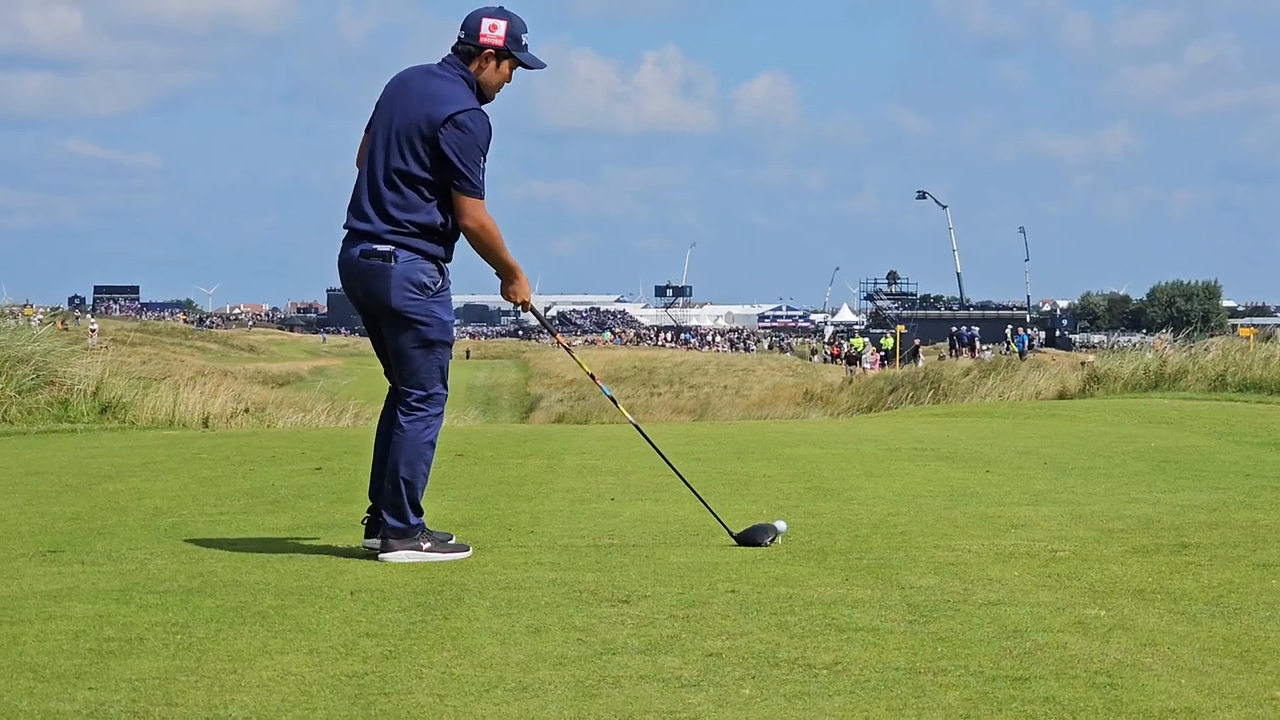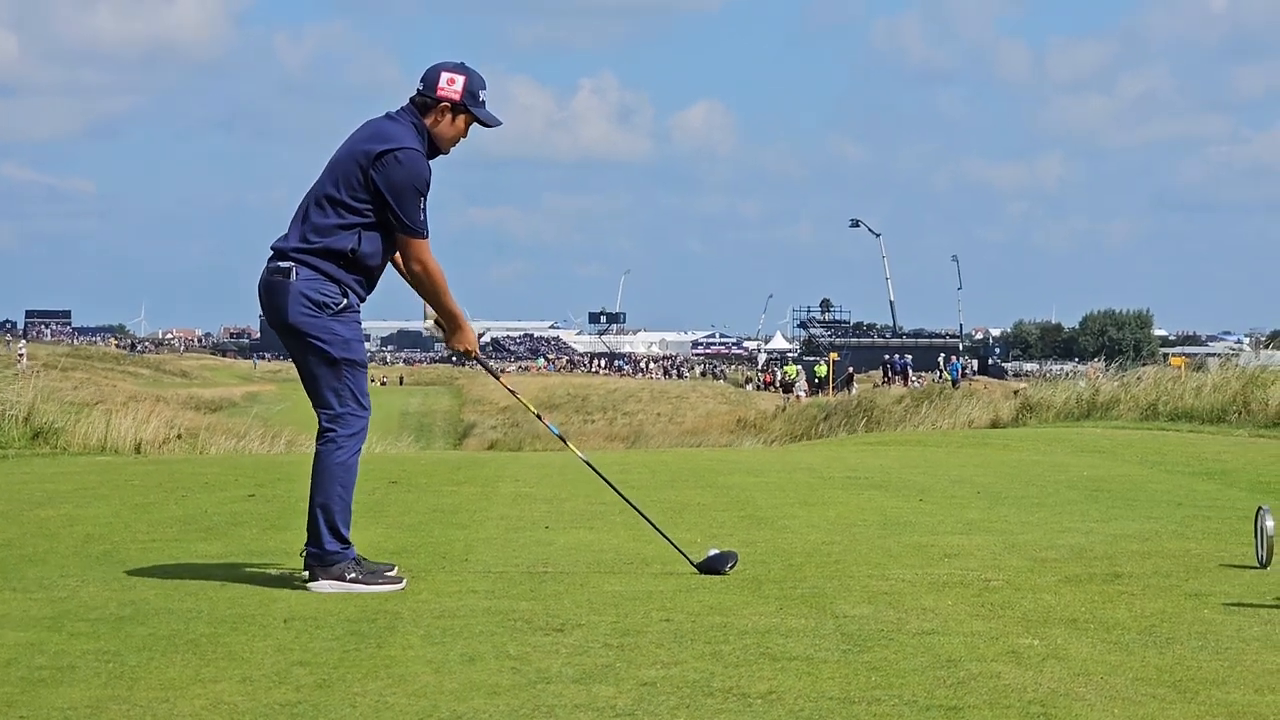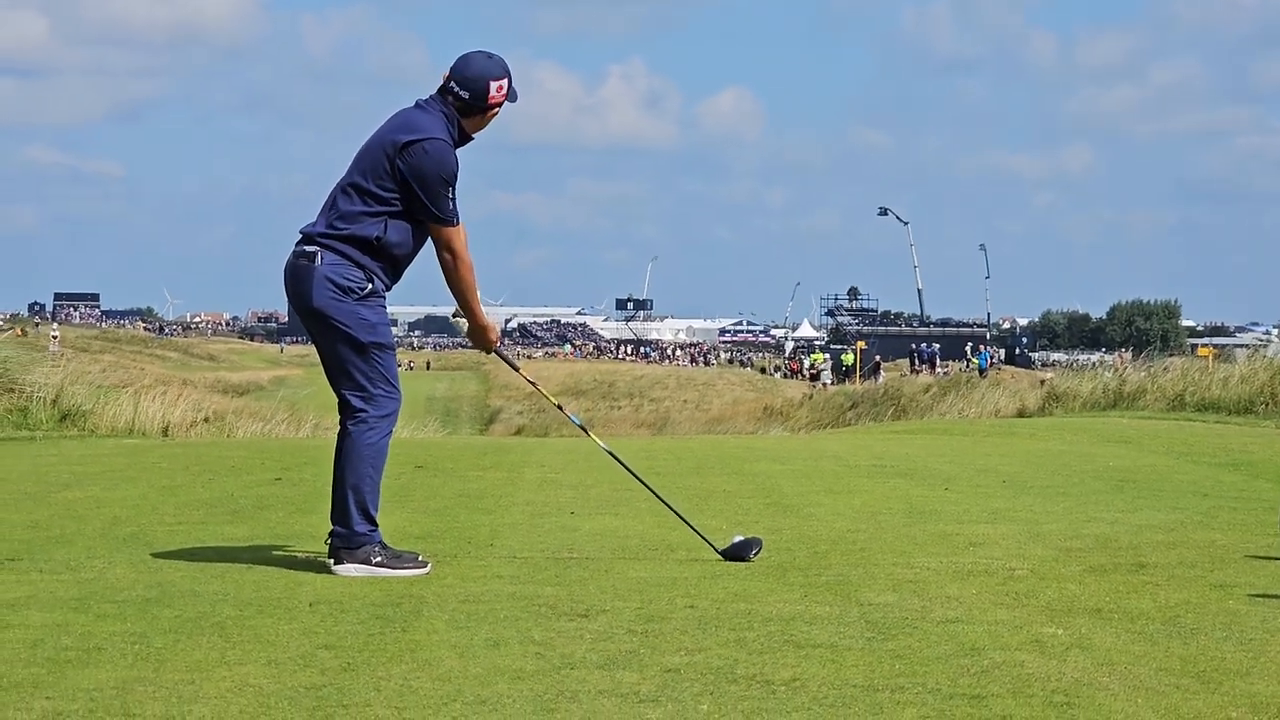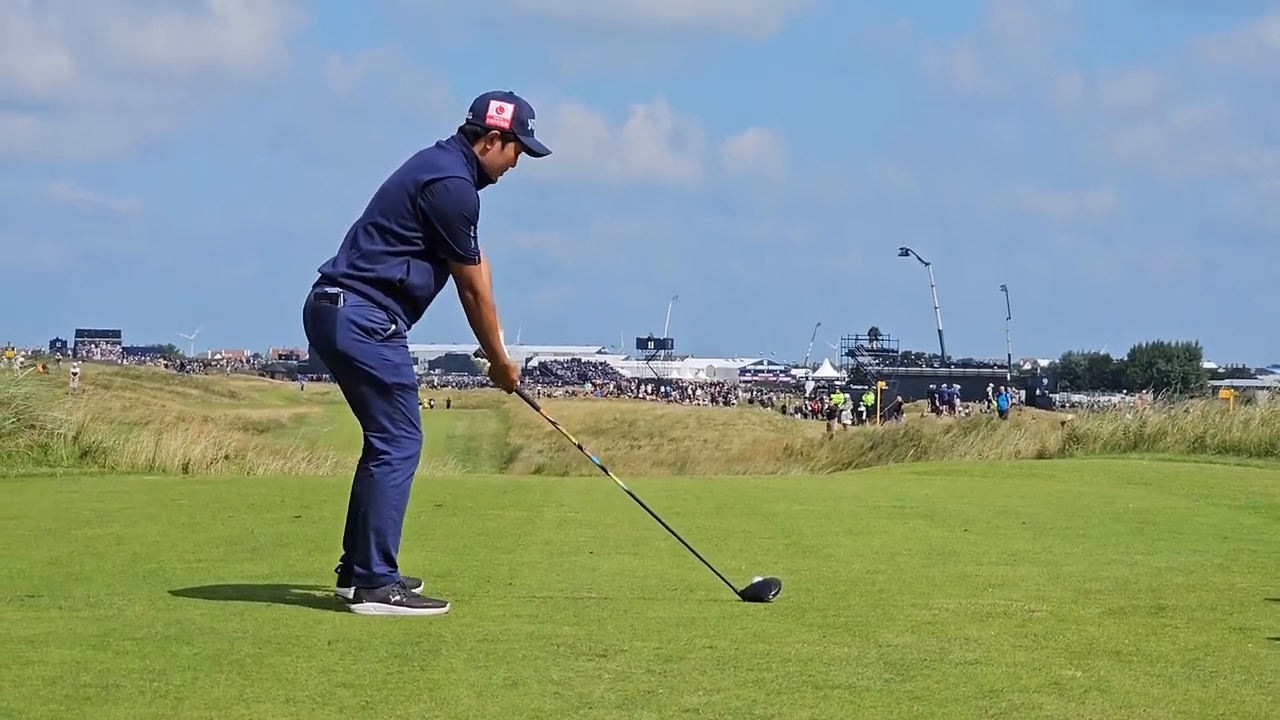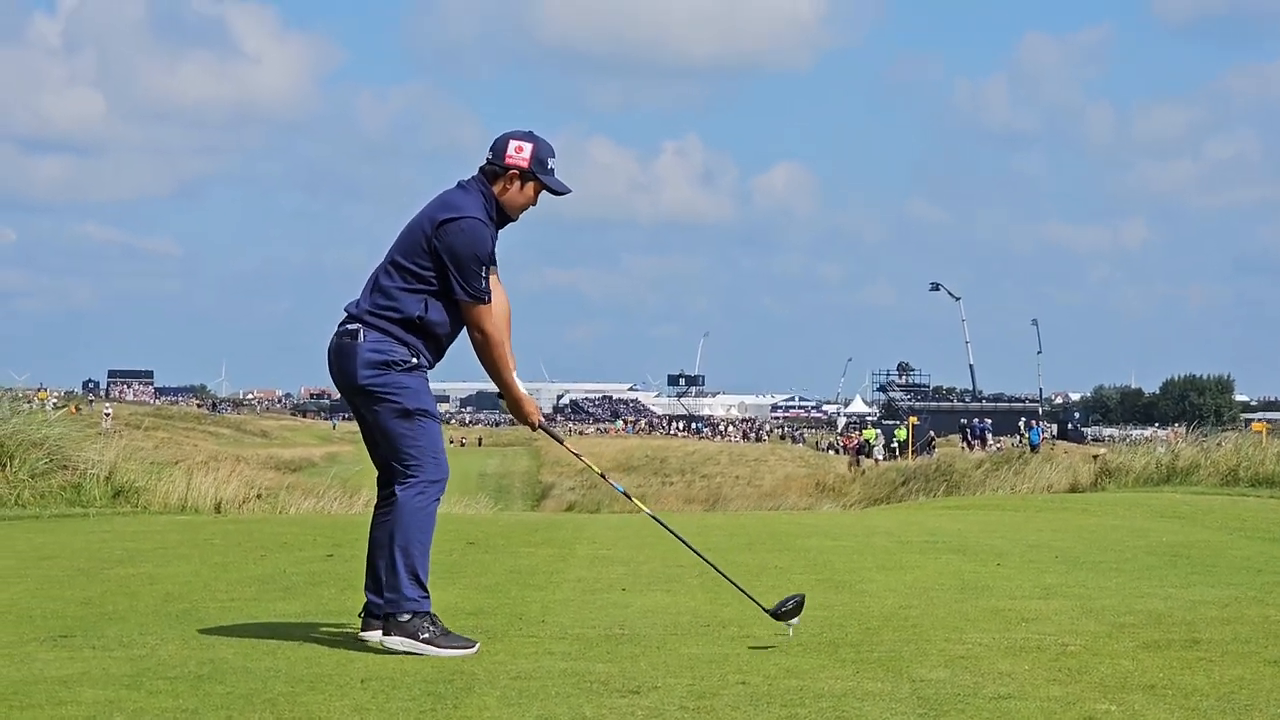
dt=1s
person 1, frame 1
left shoulder: (405, 82)
right shoulder: (464, 116)
left elbow: (363, 160)
right elbow: (473, 219)
right wrist: (512, 275)
left hip: (361, 256)
right hip: (408, 267)
left knee: (406, 391)
right knee: (424, 399)
left ankle: (383, 519)
right ankle: (403, 533)
person 1, frame 2
left shoulder: (386, 133)
right shoulder: (403, 155)
left elbow: (399, 248)
right elbow: (420, 259)
left wrist: (433, 304)
right wrist: (458, 324)
left hip: (295, 287)
right hip: (318, 293)
left knee: (341, 421)
right knee: (346, 421)
left ankle: (326, 551)
right ankle: (332, 562)
person 1, frame 3
left shoulder: (422, 122)
right shoulder: (430, 146)
left elbow: (452, 226)
right elbow: (450, 248)
left wrist: (473, 304)
right wrist: (479, 322)
left hip: (321, 273)
right hip: (343, 278)
left knee: (364, 406)
right knee: (376, 405)
left ankle: (349, 536)
right ankle: (357, 544)
person 1, frame 4
left shoulder: (442, 166)
right shoulder: (451, 184)
left elbow: (477, 262)
right elbow: (473, 288)
left wrist: (497, 346)
right wrist: (500, 361)
left hip: (337, 312)
right hip: (363, 319)
left knee: (385, 442)
right knee: (398, 446)
left ankle: (357, 569)
right ankle: (377, 584)
person 1, frame 5
left shoulder: (469, 209)
right shoulder: (466, 224)
left elbow: (496, 299)
right elbow: (484, 328)
left wrist: (512, 380)
right wrist: (515, 397)
left hip: (368, 354)
right hip: (385, 356)
left knee: (402, 478)
right knee: (425, 474)
left ankle: (382, 611)
right ankle: (408, 614)
